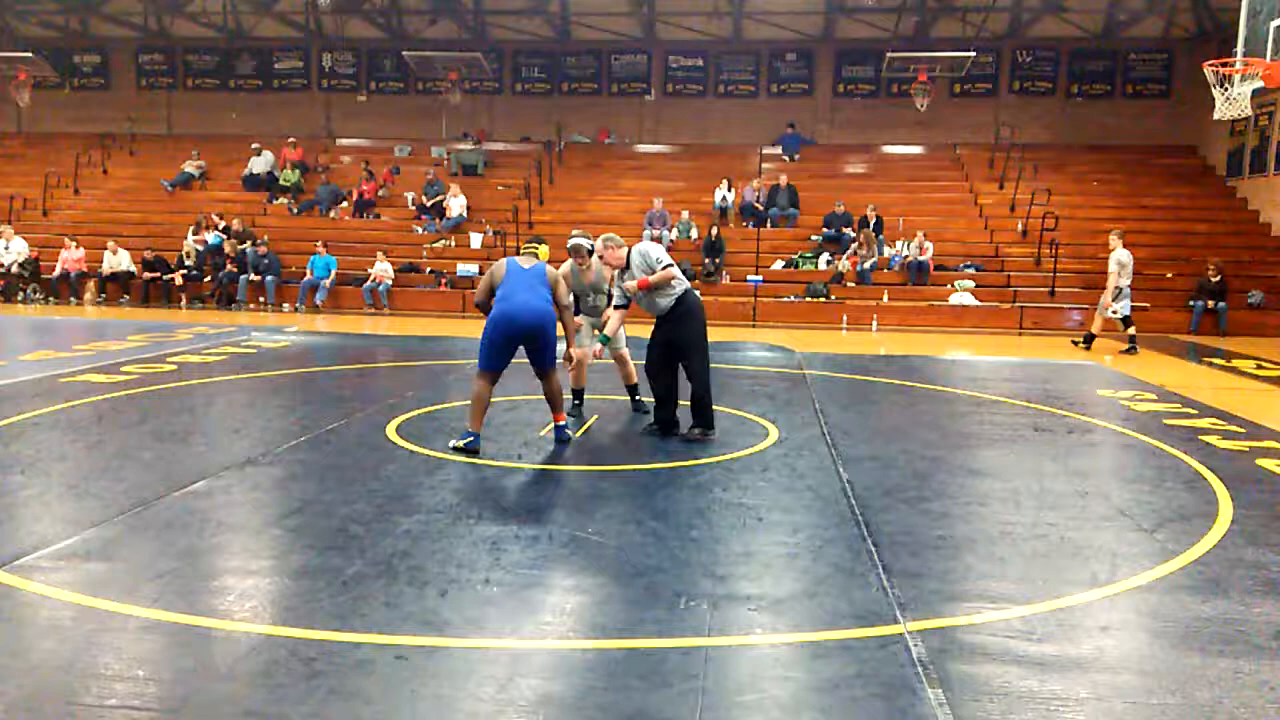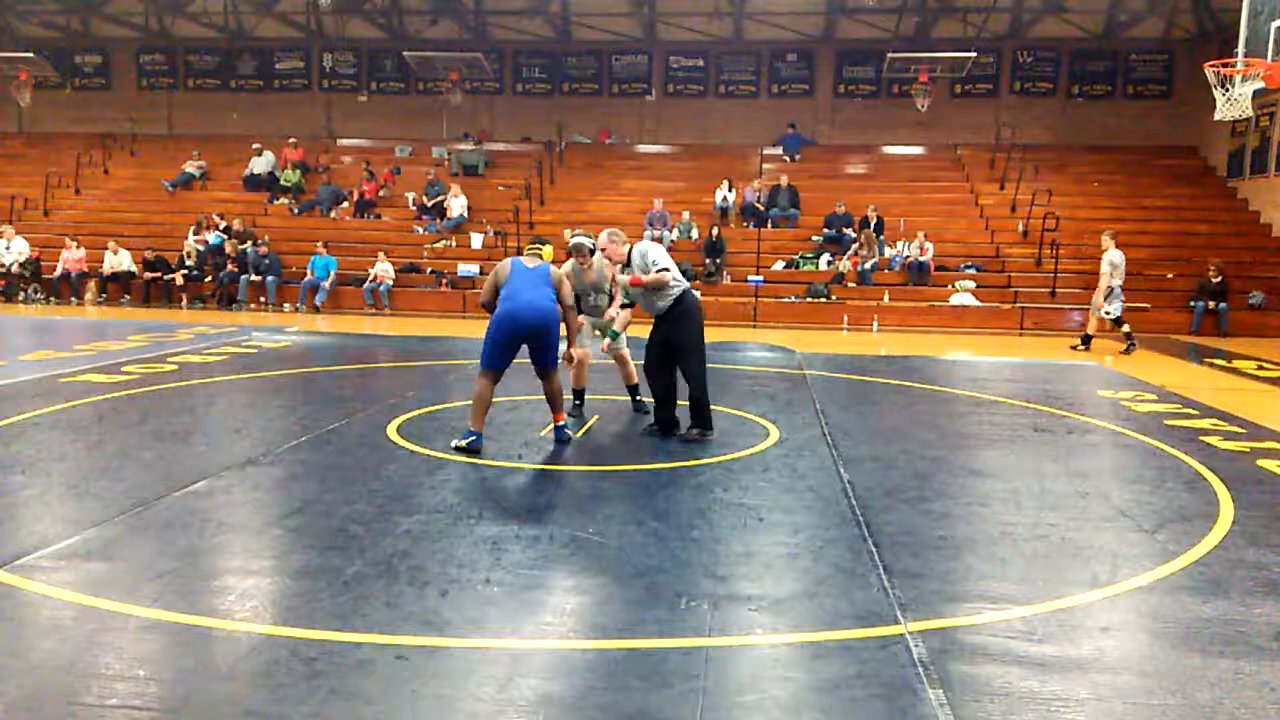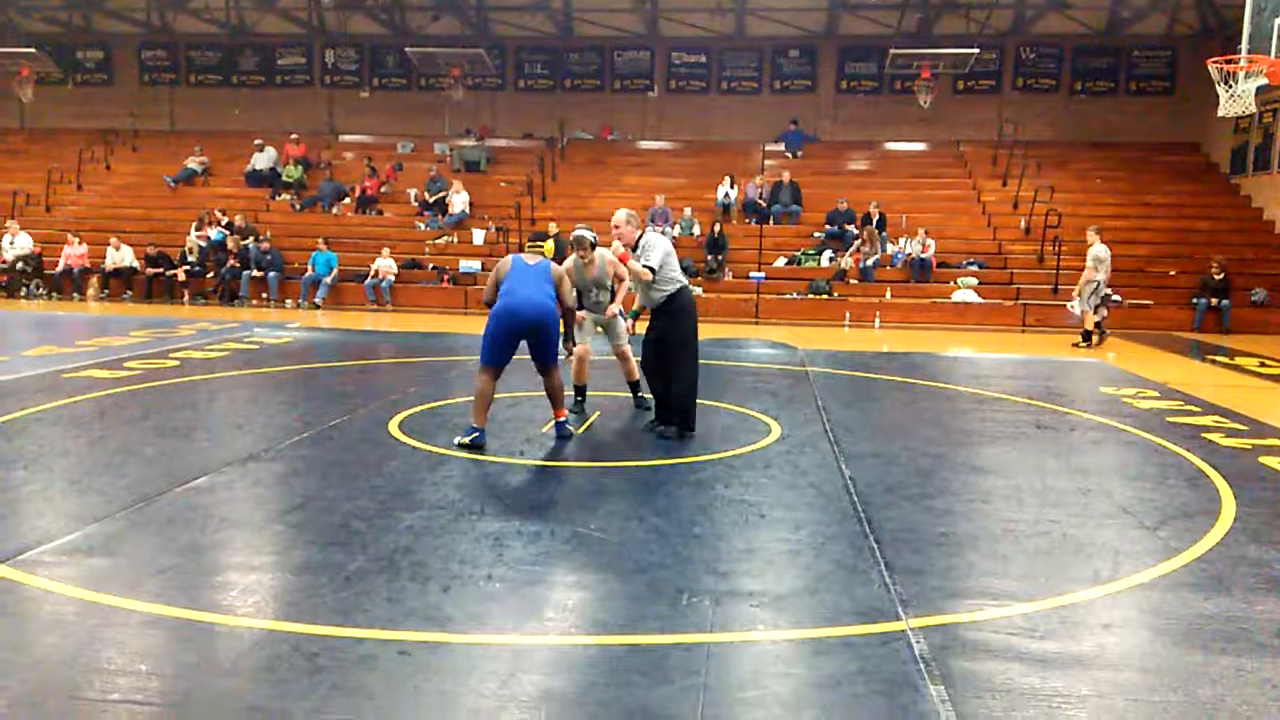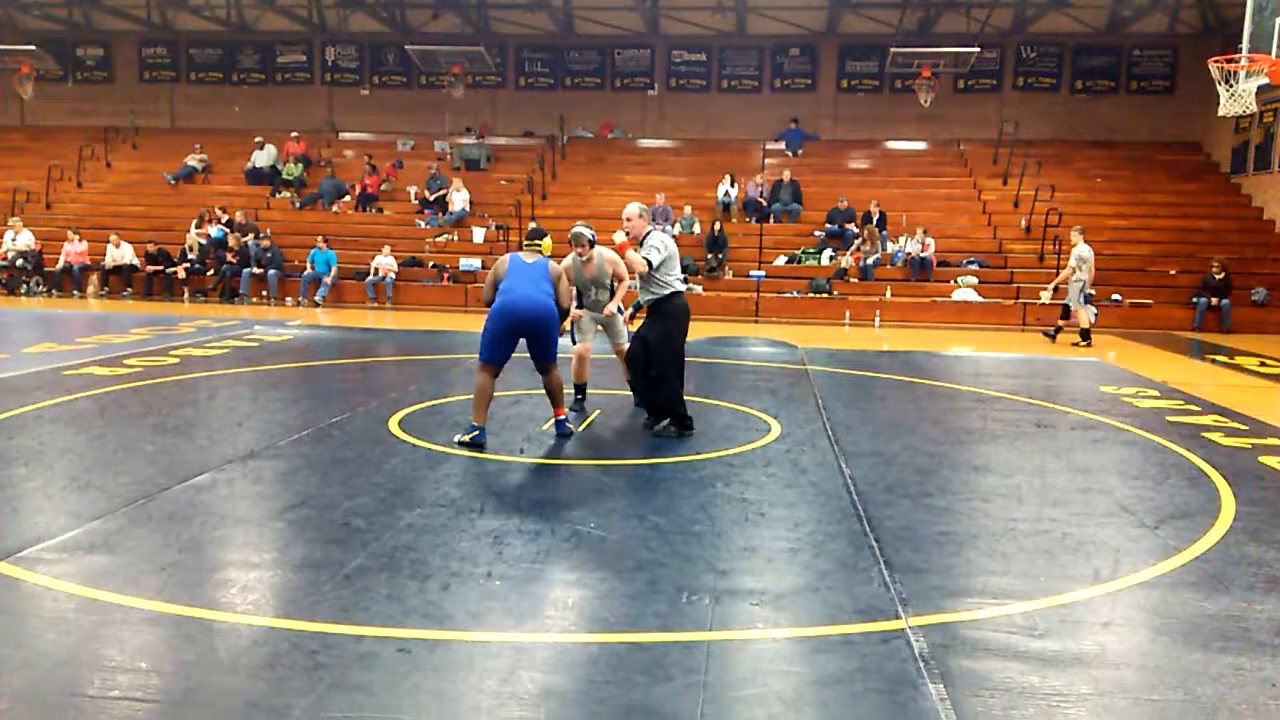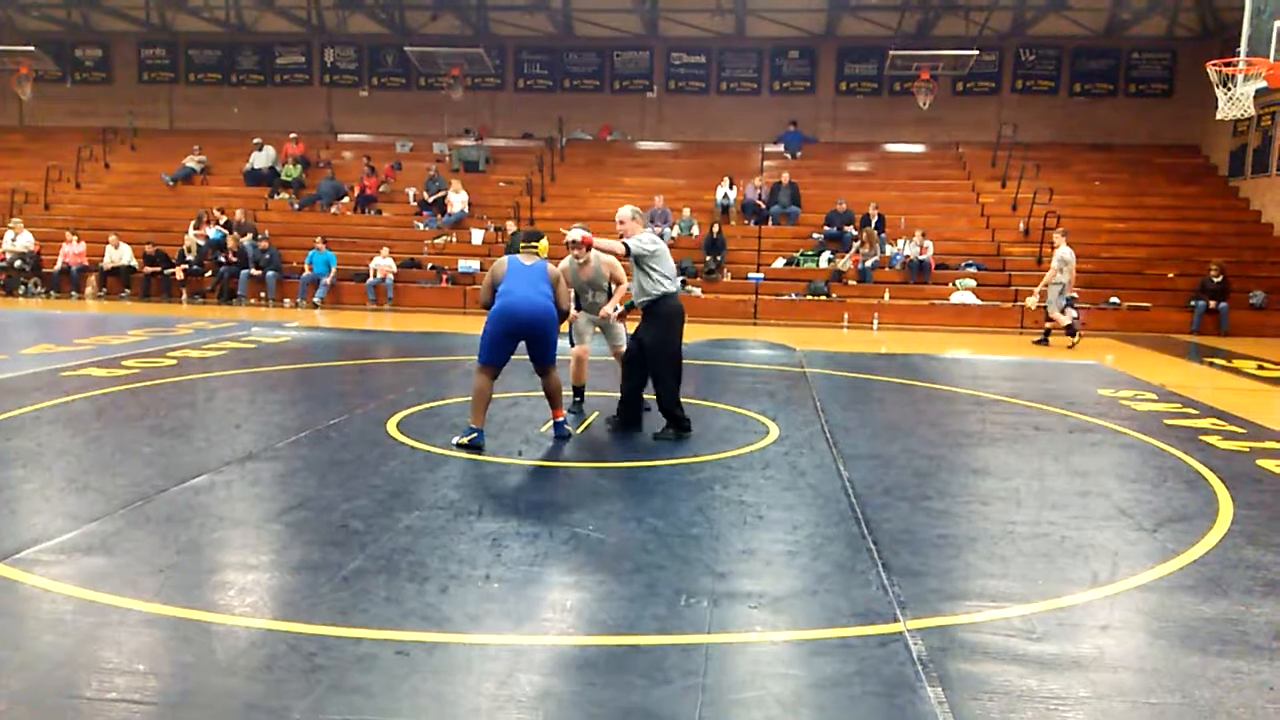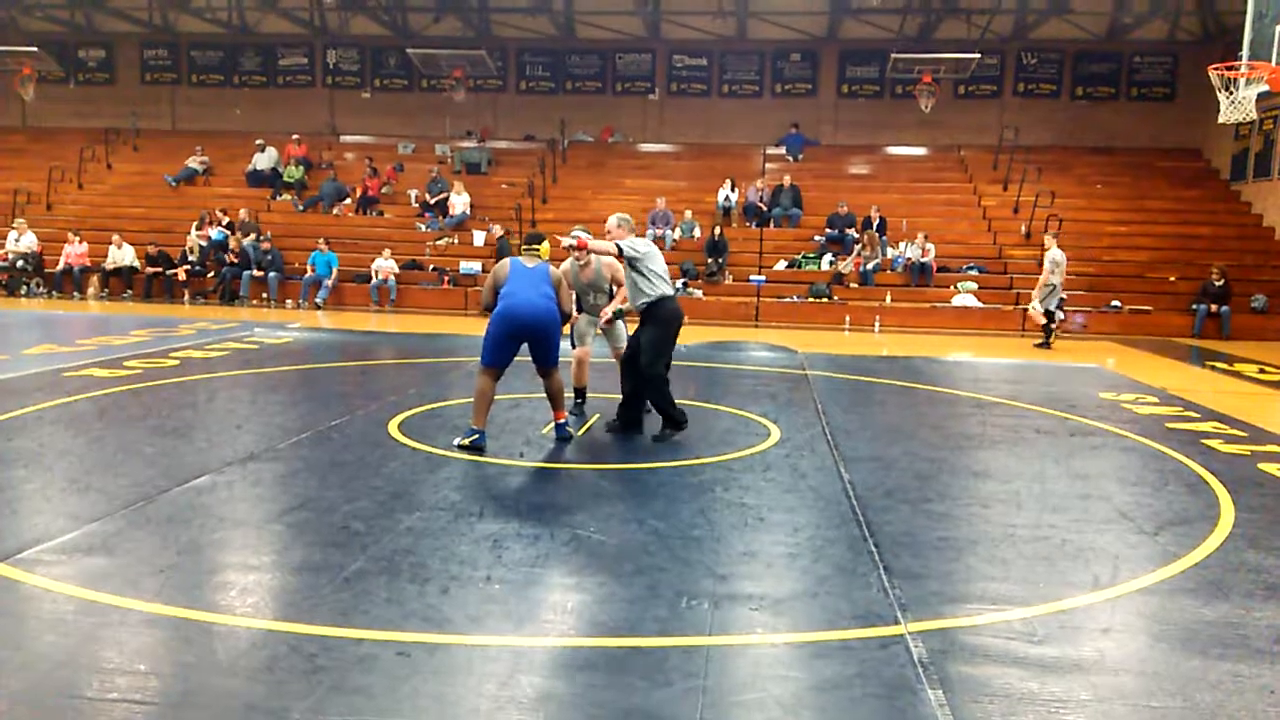
dt=0.2s
person 1, frame 1
left shoulder: (645, 250)
right shoulder: (620, 278)
left elbow: (671, 273)
right elbow: (618, 313)
left wrist: (641, 283)
right wrist: (602, 340)
left hip: (685, 310)
right hip: (664, 318)
left knee: (696, 369)
right knee: (656, 369)
left ankle: (704, 426)
right ankle: (665, 422)
person 1, frame 2
left shoulder: (647, 250)
right shoulder: (623, 272)
left elbow: (665, 277)
right elbow: (626, 309)
left wrist: (634, 280)
right wrist: (611, 336)
left hip: (682, 310)
right hip: (663, 318)
left knee: (692, 369)
right knee: (655, 368)
left ankle: (702, 426)
right ankle: (665, 423)
person 1, frame 3
left shoulder: (653, 241)
right shoulder: (634, 251)
left elbow: (647, 276)
left wrist: (622, 257)
right wrist: (633, 315)
left hip: (678, 307)
right hip: (660, 311)
left knee: (680, 367)
right knee: (651, 364)
left ankle: (683, 424)
right ankle: (665, 418)
person 1, frame 4
left shoulder: (658, 240)
right shoulder: (642, 246)
left elbow: (639, 269)
left wrist: (623, 245)
right wrist: (634, 307)
left hip: (670, 311)
right hip: (656, 312)
left knee: (665, 368)
right knee: (635, 358)
left ankle: (681, 423)
right ankle: (658, 411)
person 1, frame 5
left shoulder: (648, 240)
right shoulder: (639, 247)
left elbow: (618, 250)
left wrist: (585, 239)
right wrist: (627, 306)
left hip: (664, 312)
right hip: (654, 313)
left knee: (663, 370)
right knee: (632, 362)
left ankle: (679, 425)
right ankle: (628, 417)
person 1, frame 6
left shoulder: (639, 244)
right shoulder: (631, 258)
left elbow: (609, 249)
left wrist: (578, 243)
left hip: (663, 314)
right hip: (652, 316)
left knee: (651, 369)
right knee: (630, 363)
left ankle: (674, 420)
right ankle: (629, 419)
person 2, frame 1
left shoulder: (500, 266)
right shoulder: (550, 272)
left elbow: (479, 301)
right elbow: (565, 306)
right wrist: (570, 346)
left hip: (505, 319)
right hip: (541, 321)
left knee: (485, 377)
right knee: (548, 375)
left ankle: (472, 437)
right ankle: (561, 427)
person 2, frame 2
left shoulder: (505, 265)
right shoulder: (554, 272)
left elbow: (485, 301)
right elbow: (569, 306)
right wrist: (572, 346)
left hip: (509, 318)
right hip: (545, 319)
left knee: (487, 376)
right knee: (549, 374)
left ankle: (474, 436)
right ankle: (561, 428)
person 2, frame 3
left shoulder: (506, 262)
right shoulder: (556, 269)
left elbow: (488, 299)
right elbow: (569, 306)
left hip: (508, 314)
right hip: (544, 315)
left knee: (488, 372)
right knee: (550, 370)
left ankle: (476, 432)
right ankle: (562, 424)
person 2, frame 4
left shoulder: (504, 261)
right shoulder: (554, 268)
left elbow: (487, 299)
right elbow: (565, 306)
right wrist: (559, 326)
left hip: (506, 312)
right hip: (543, 314)
left knee: (487, 371)
right knee: (549, 369)
left ankle: (476, 430)
right ankle: (562, 421)
person 2, frame 5
left shoulder: (501, 263)
right shoulder: (551, 270)
left elbow: (485, 301)
right elbow: (564, 308)
right wrist: (554, 326)
left hip: (506, 314)
right hip: (543, 316)
left knee: (485, 373)
right knee: (547, 371)
left ankle: (475, 433)
right ankle: (560, 424)
person 2, frame 6
left shoulder: (504, 265)
right shoulder: (553, 272)
left elbow: (486, 303)
right elbow: (566, 311)
right wrist: (555, 328)
left hip: (509, 316)
right hip: (546, 318)
left knee: (488, 374)
right knee: (550, 373)
left ankle: (476, 434)
right ankle: (562, 425)
person 3, frame 1
right shoulder: (565, 271)
left wrist: (611, 309)
left hip: (607, 313)
right hip: (582, 316)
left knee: (622, 355)
right knee: (580, 357)
left ankle: (635, 398)
right ankle: (577, 402)
person 3, frame 2
left shoulder: (608, 262)
right shoulder: (567, 270)
left wrist: (613, 308)
left hip: (608, 314)
right hip: (583, 316)
left knee: (622, 355)
right knee: (580, 357)
left ankle: (636, 398)
right ankle: (577, 402)
person 3, frame 3
left shoulder: (609, 258)
right shoulder: (568, 266)
left elbow: (624, 280)
left wrist: (616, 304)
left hip: (610, 310)
right hip: (585, 313)
left knee: (624, 352)
right knee: (581, 353)
left ankle: (638, 394)
right ankle: (579, 398)
person 3, frame 4
left shoulder: (609, 257)
right shoulder: (567, 264)
left elbow: (624, 280)
left wrist: (614, 304)
right wrist: (570, 309)
left hip: (610, 308)
right hip: (584, 311)
left knee: (624, 351)
right knee: (581, 352)
right ankle: (579, 396)
person 3, frame 5
left shoulder: (607, 260)
right shoulder: (565, 266)
left elbow: (623, 283)
left wrist: (611, 306)
right wrist: (568, 310)
left hip: (608, 311)
right hip: (582, 313)
left knee: (622, 353)
right knee: (579, 354)
right ankle: (577, 398)
person 3, frame 6
left shoulder: (607, 262)
right shoulder: (565, 269)
left elbow: (623, 285)
left wrist: (611, 308)
left hip: (610, 313)
right hip: (583, 315)
left knee: (623, 355)
right knee: (580, 356)
right ankle: (579, 400)
